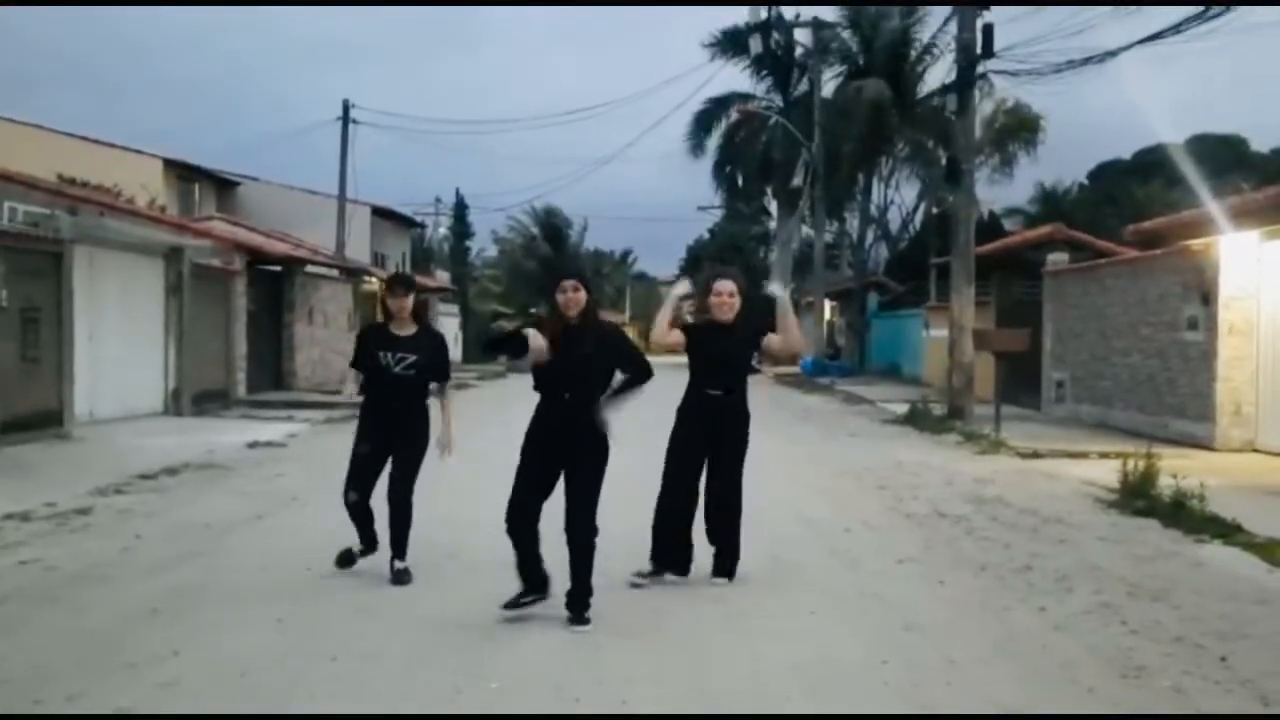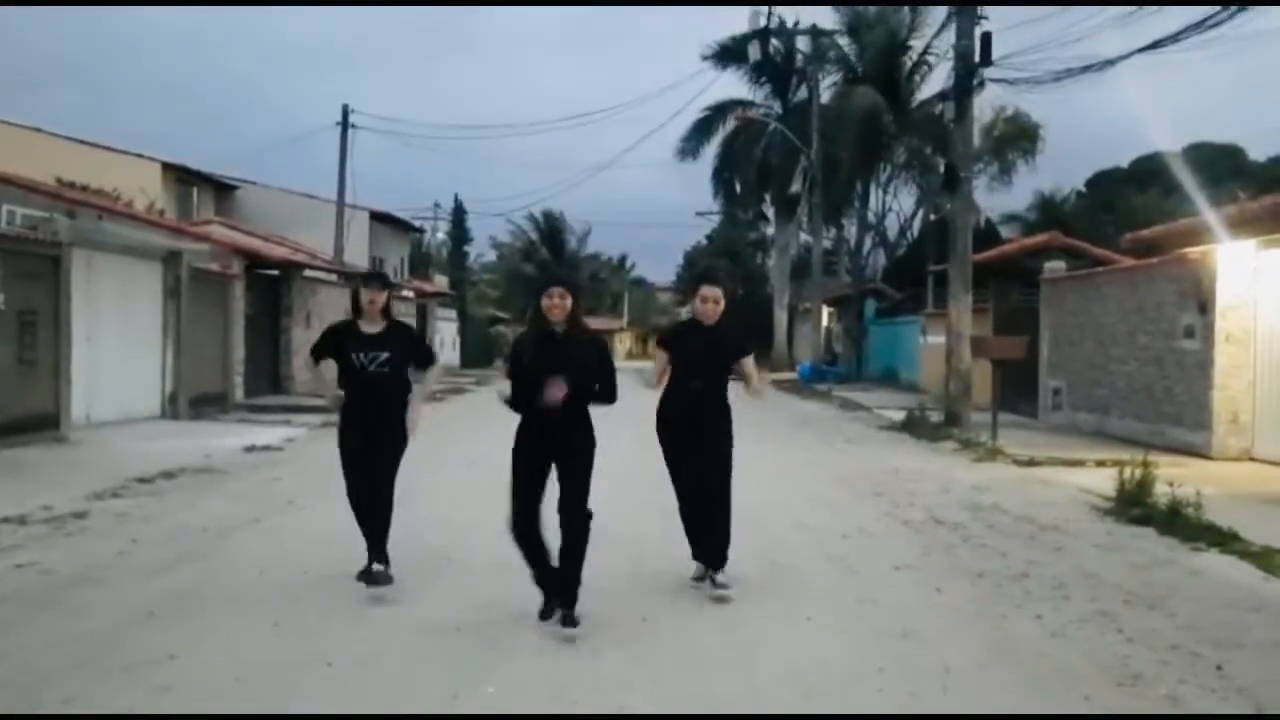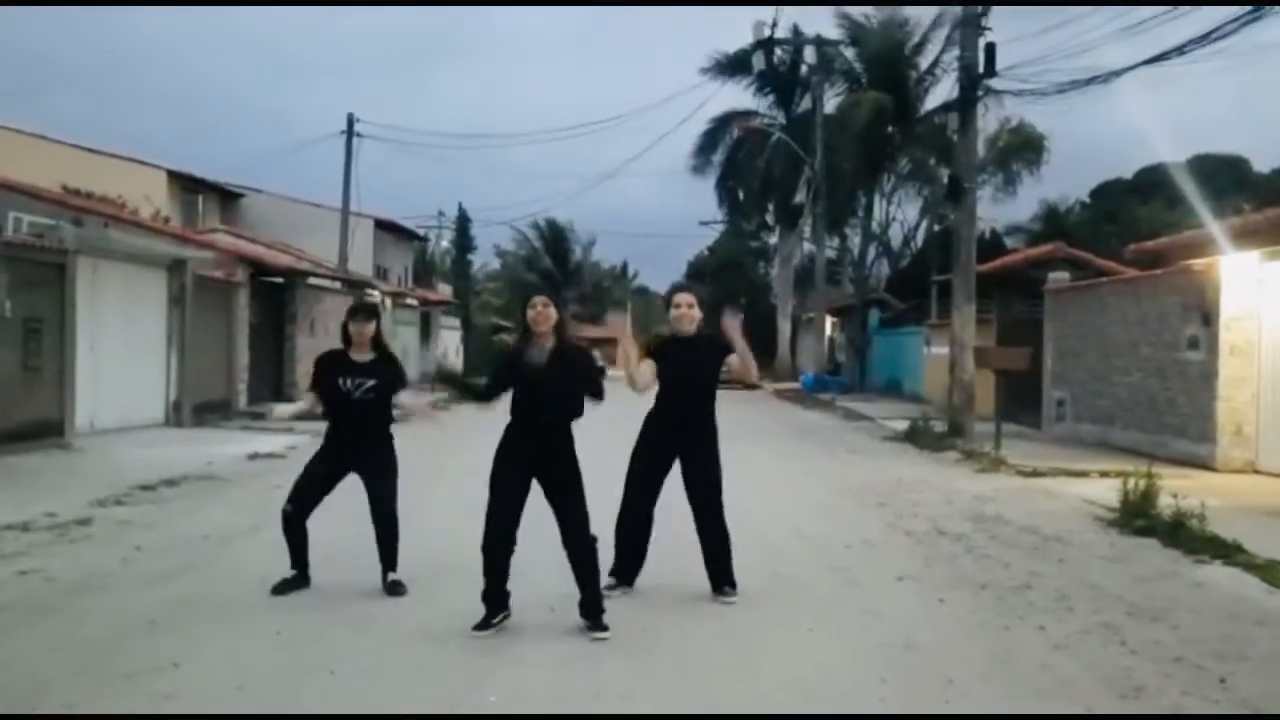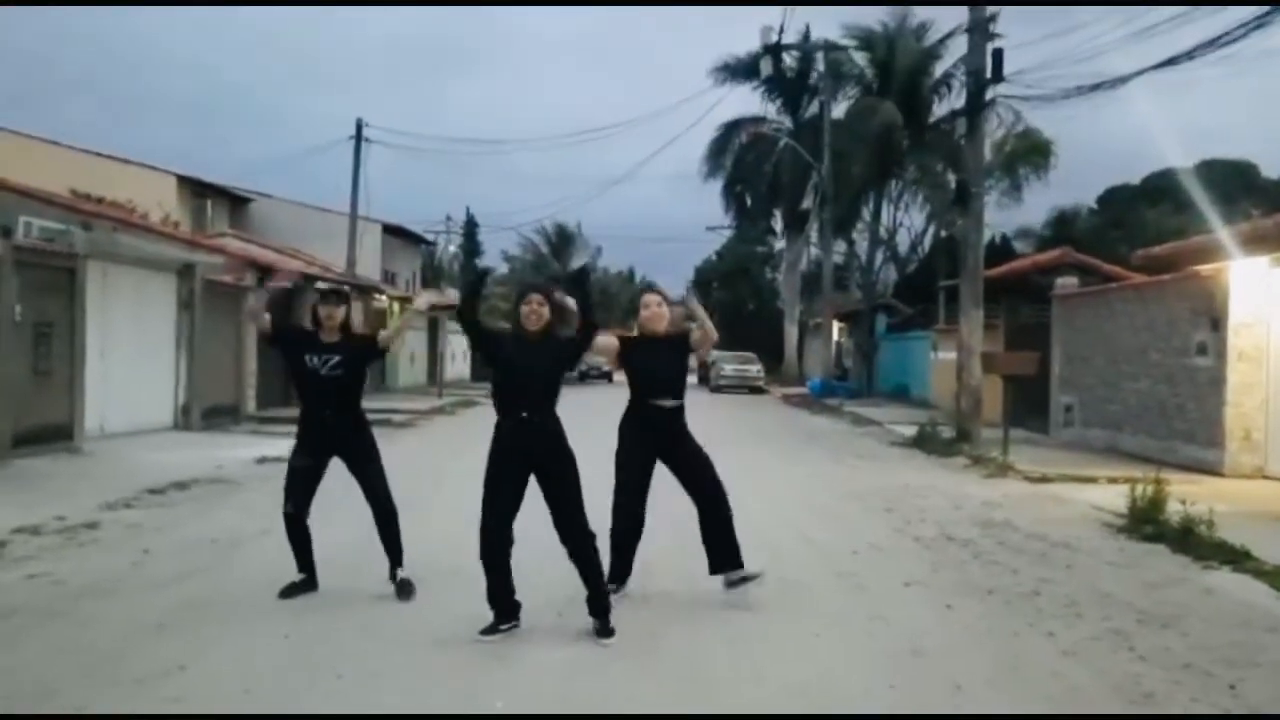
dt=0.5s
person 1, frame 1
left shoulder: (606, 335)
right shoulder: (543, 331)
left elbow: (643, 370)
right elbow: (491, 345)
left wrist: (608, 397)
right wrist: (525, 336)
left hip: (587, 430)
right hip: (546, 426)
left knee: (580, 521)
right knee: (520, 512)
left ankle: (579, 603)
right ankle: (534, 584)
person 1, frame 2
left shoulder: (592, 344)
right shoulder: (525, 344)
left elbow: (608, 395)
right elbow: (518, 398)
left wrist: (569, 393)
right wrist: (539, 398)
left hip: (575, 438)
right hip: (532, 437)
left knee: (574, 517)
right knee: (523, 521)
left ankle: (566, 600)
right ankle: (551, 589)
person 1, frame 3
left shoulder: (576, 356)
right shoulder: (514, 356)
left elbow: (596, 392)
right elbow: (486, 394)
left wrist: (549, 361)
right wrist: (451, 378)
left hip: (557, 447)
right hip: (516, 447)
left knee: (579, 535)
right knee: (497, 534)
left ankle: (592, 611)
right ankle: (496, 606)
person 1, frame 4
left shoulder: (559, 347)
right shoulder: (501, 344)
left elbow: (588, 329)
right elbow: (467, 317)
left wrist: (578, 279)
right wrist: (481, 275)
left hip: (549, 440)
right hip: (508, 441)
left knee: (576, 529)
right knee: (493, 533)
left ankle: (601, 612)
right ankle: (505, 613)
person 2, frame 1
left shoulder: (752, 332)
right shoulder: (694, 332)
left elbow: (793, 348)
right elbow: (657, 339)
left wrist: (783, 303)
right wrist: (671, 299)
left hip: (732, 420)
right hip: (692, 417)
left knee: (724, 494)
right knee: (675, 492)
left ankle: (725, 565)
right ankle: (662, 563)
person 2, frame 2
left shoulder: (733, 340)
right shoulder: (674, 334)
left elbow: (752, 381)
right elbow: (658, 376)
left wrist: (758, 385)
right wrist: (651, 379)
left hip: (715, 422)
right hip: (676, 421)
left knee: (716, 492)
right knee: (689, 493)
left ankle: (715, 567)
right ankle: (704, 558)
person 2, frame 3
left shoulder: (714, 345)
right shoulder: (659, 347)
left elbow: (750, 376)
right elbow: (640, 385)
left wrist: (736, 339)
right wrist: (626, 346)
left hip: (699, 432)
right hip: (658, 429)
left knee: (708, 506)
right knee: (635, 502)
left ankle: (723, 581)
right ankle: (624, 575)
person 2, frame 4
left shoulder: (681, 340)
right shoulder: (629, 345)
left elbow: (710, 338)
right elbow: (595, 343)
left wrist: (696, 310)
left hip: (675, 428)
right hip: (638, 429)
left knee: (711, 493)
right knee: (628, 506)
left ankle: (731, 568)
right ankle: (617, 578)
person 3, frame 1
left shoulder: (431, 340)
right shoulder: (370, 336)
left elbow: (443, 386)
right elbow: (356, 374)
left wrist: (447, 428)
right wrist: (351, 389)
left hip: (412, 424)
right hip: (374, 421)
left knee: (399, 493)
right knee: (354, 495)
left ankle: (398, 559)
right ankle: (366, 542)
person 3, frame 2
left shoulder: (404, 335)
right shoulder: (340, 332)
left elbow: (429, 368)
right elbow: (315, 360)
left wrist: (416, 405)
right wrist: (329, 391)
left hip: (392, 422)
right hip: (353, 420)
left knee: (381, 489)
right knee: (357, 493)
left ankle: (378, 561)
right ankle: (377, 556)
person 3, frame 3
left shoulder: (387, 363)
right shoulder: (329, 362)
left elbow: (401, 397)
right elbow: (314, 402)
right wrist: (290, 410)
left hip: (376, 449)
right hip: (335, 447)
left knee: (385, 512)
right knee: (293, 510)
left ankle: (390, 573)
right ankle: (299, 573)
person 3, frame 4
left shoulder: (356, 345)
right shoulder: (296, 338)
left elbow: (388, 338)
right elbow: (256, 315)
left wrist: (416, 311)
right wrist: (277, 290)
left hip: (352, 433)
right hip: (311, 434)
left knee: (382, 501)
right knee: (293, 511)
left ankle: (398, 572)
right ankle: (307, 575)
